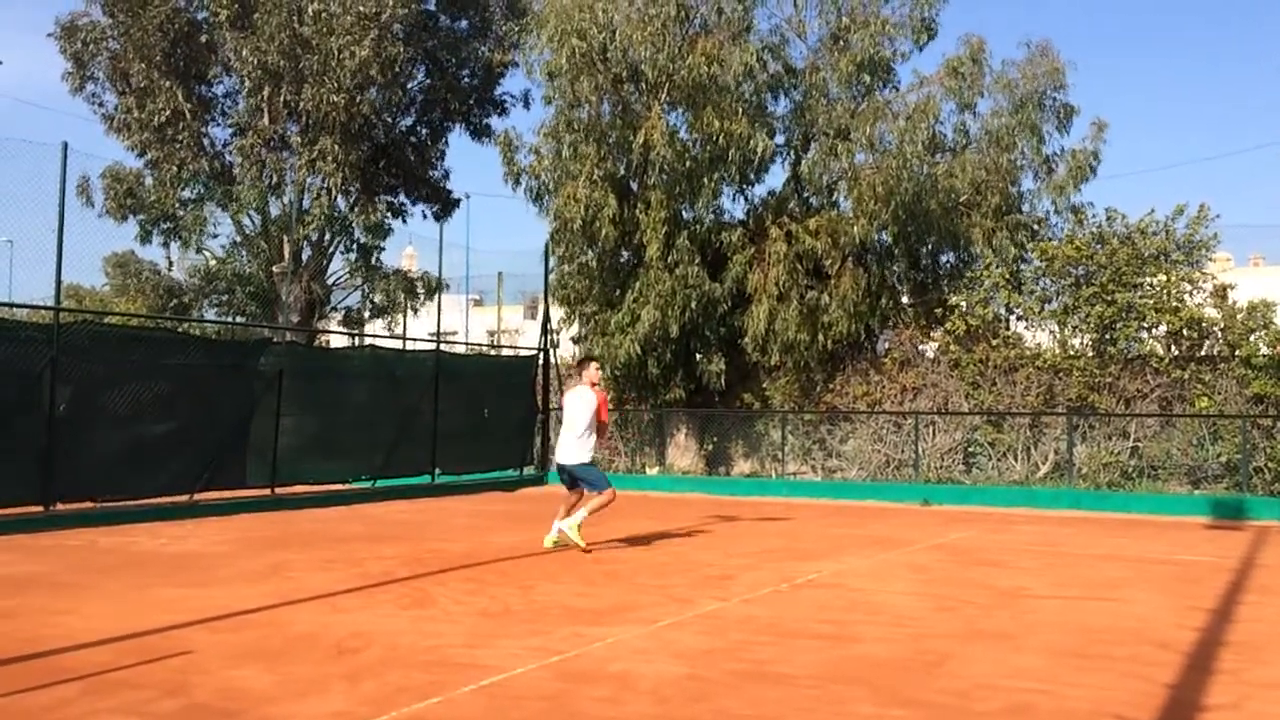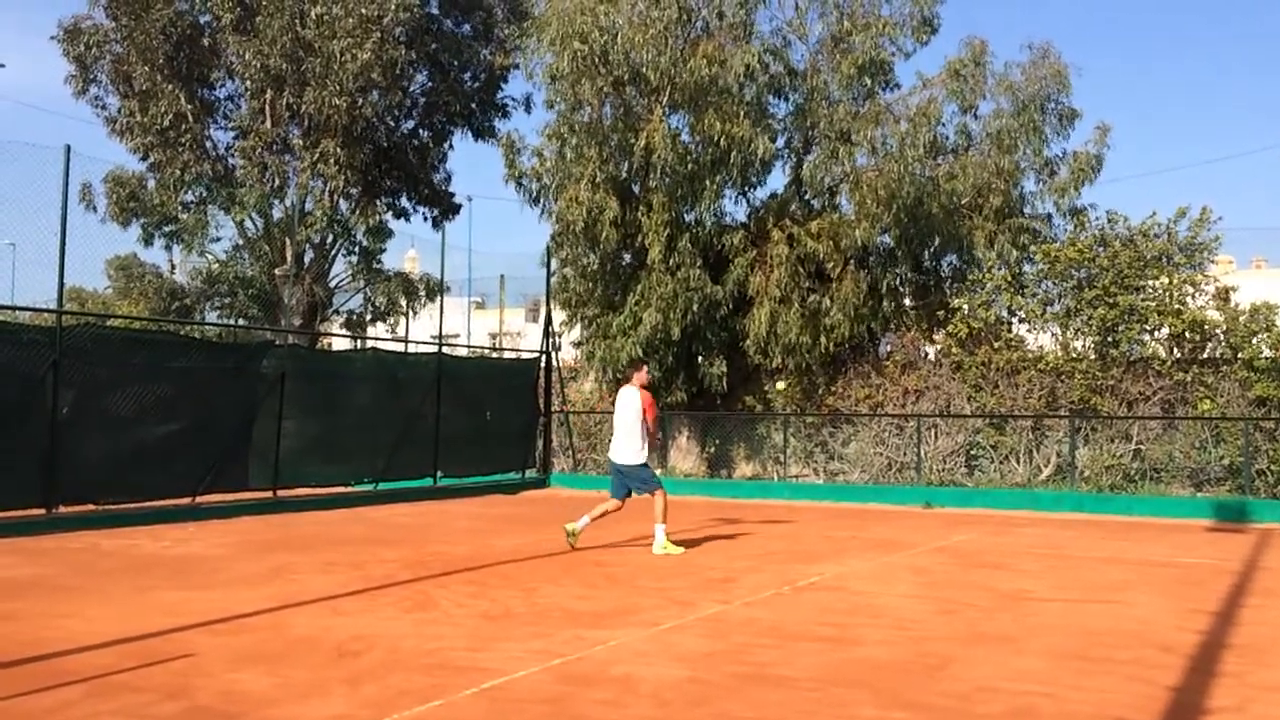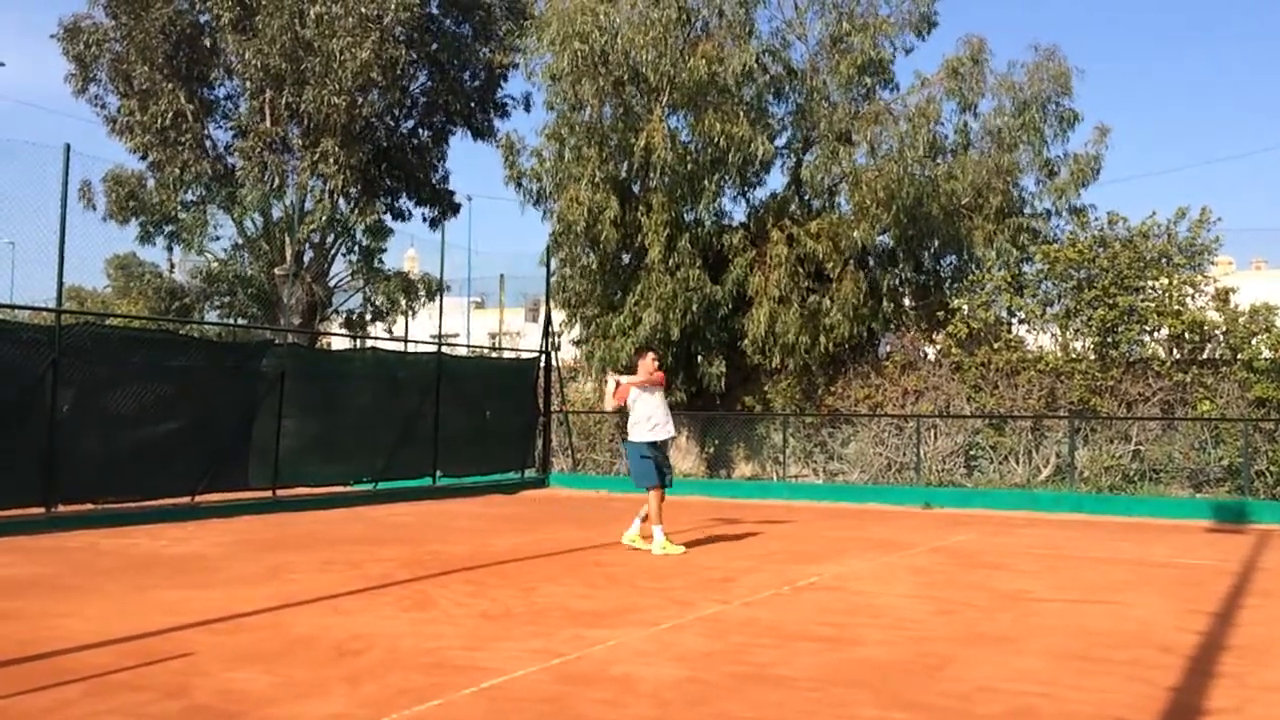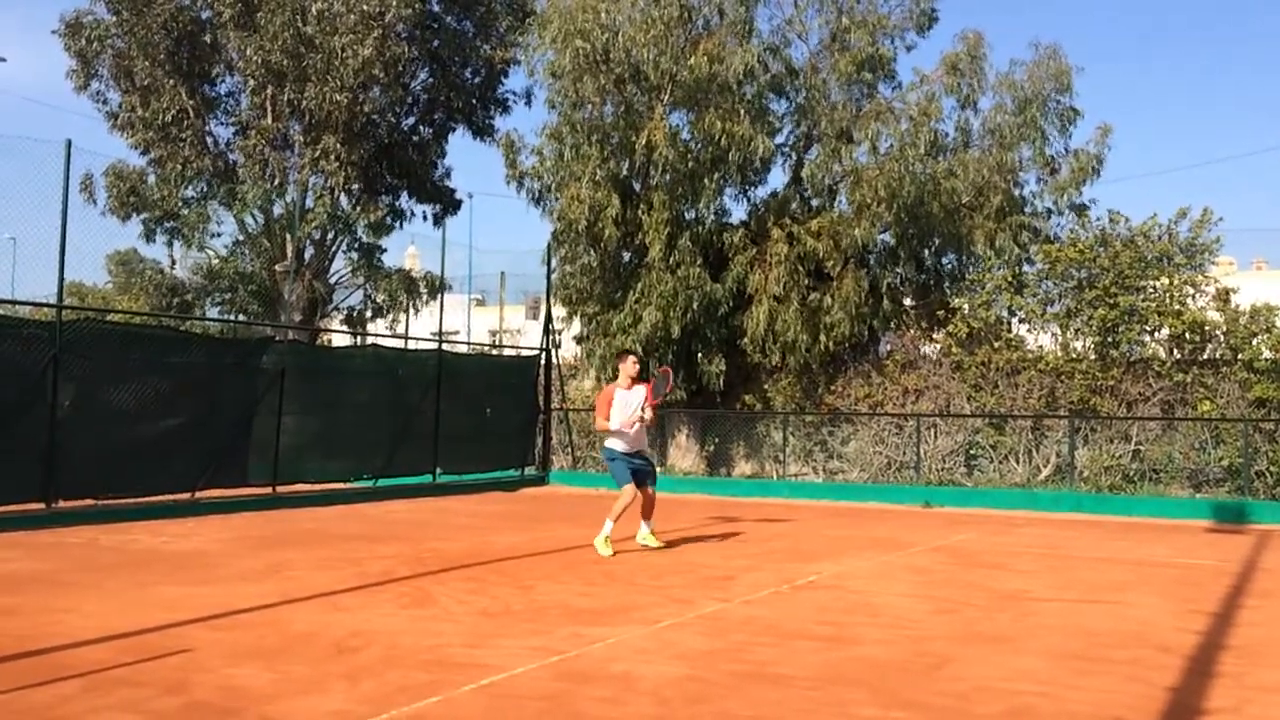
dt=0.4s
person 1, frame 1
left shoulder: (568, 394)
right shoulder: (599, 396)
right elbow: (602, 431)
right wrist: (596, 436)
left hip: (562, 457)
right hip: (580, 459)
left knee: (575, 494)
right knee: (608, 495)
left ankle: (554, 536)
right ankle: (572, 523)
person 1, frame 2
left shoulder: (623, 392)
right shoulder: (645, 397)
right elbow: (652, 429)
left wrist: (648, 438)
right wrist: (653, 439)
left hip: (616, 457)
right hip: (633, 459)
left knee: (616, 503)
right knee: (659, 494)
left ankle: (576, 527)
right ankle: (660, 542)
person 1, frame 3
left shoulder: (658, 378)
right shoulder: (626, 387)
left elbow: (643, 380)
right elbow: (610, 407)
left wrist: (621, 377)
right wrist: (612, 383)
left hip: (659, 445)
right hip: (640, 445)
left knee: (659, 495)
right knee: (654, 492)
left ankle: (632, 534)
right ankle: (660, 542)
person 1, frame 4
left shoulder: (644, 389)
right shoulder: (608, 393)
left elbow: (649, 416)
right elbow: (598, 425)
left wrist: (643, 418)
right wrist: (620, 424)
left hip: (638, 451)
right hip: (615, 451)
left knee: (649, 493)
right knee: (630, 492)
left ankle: (645, 533)
right ankle: (604, 537)
